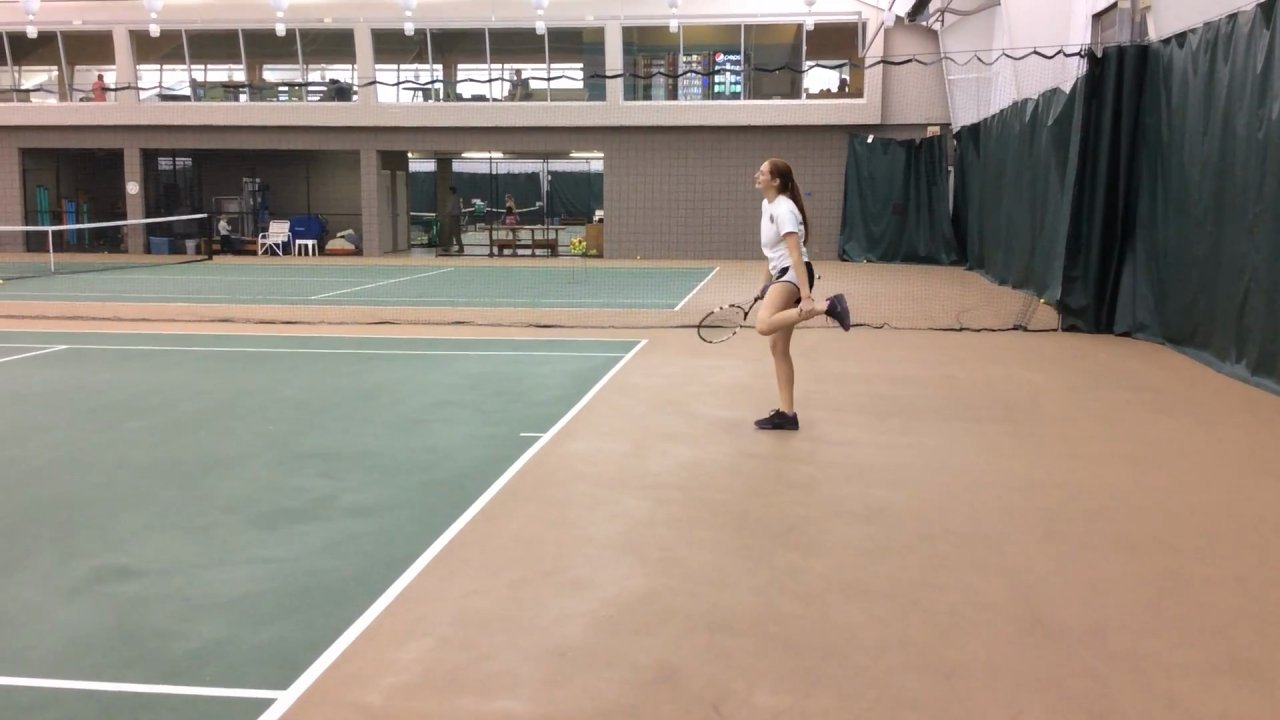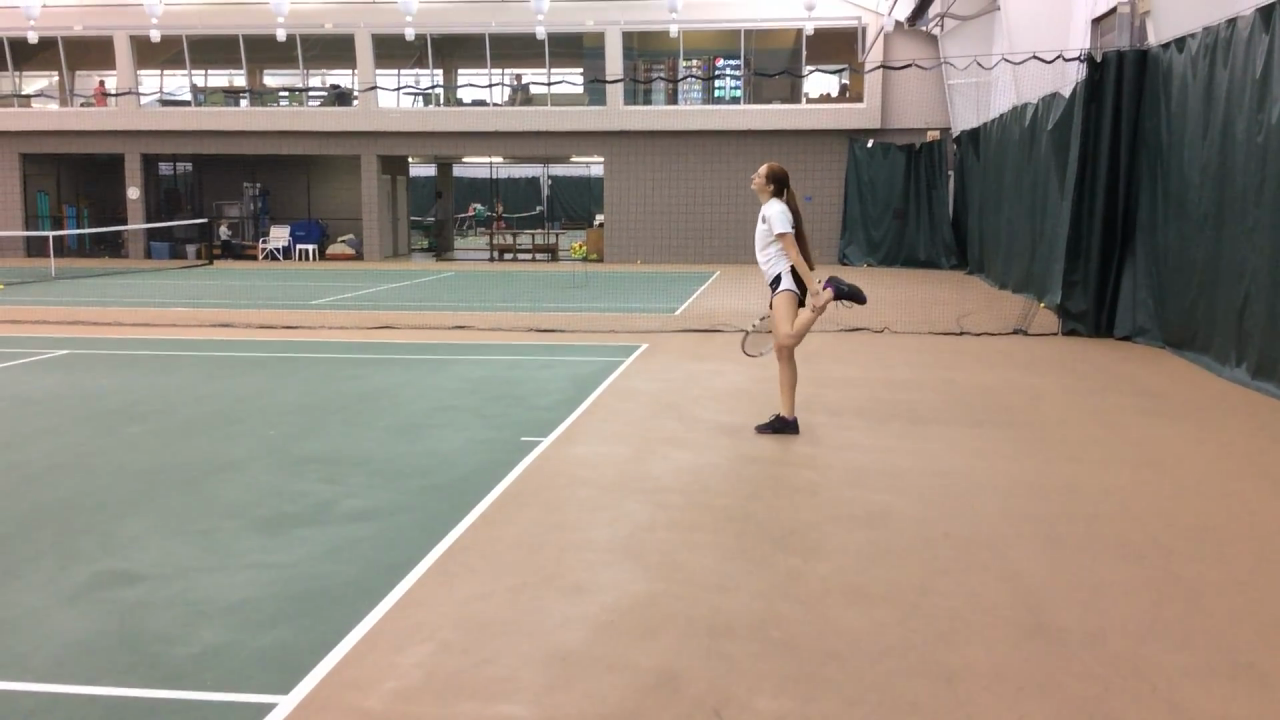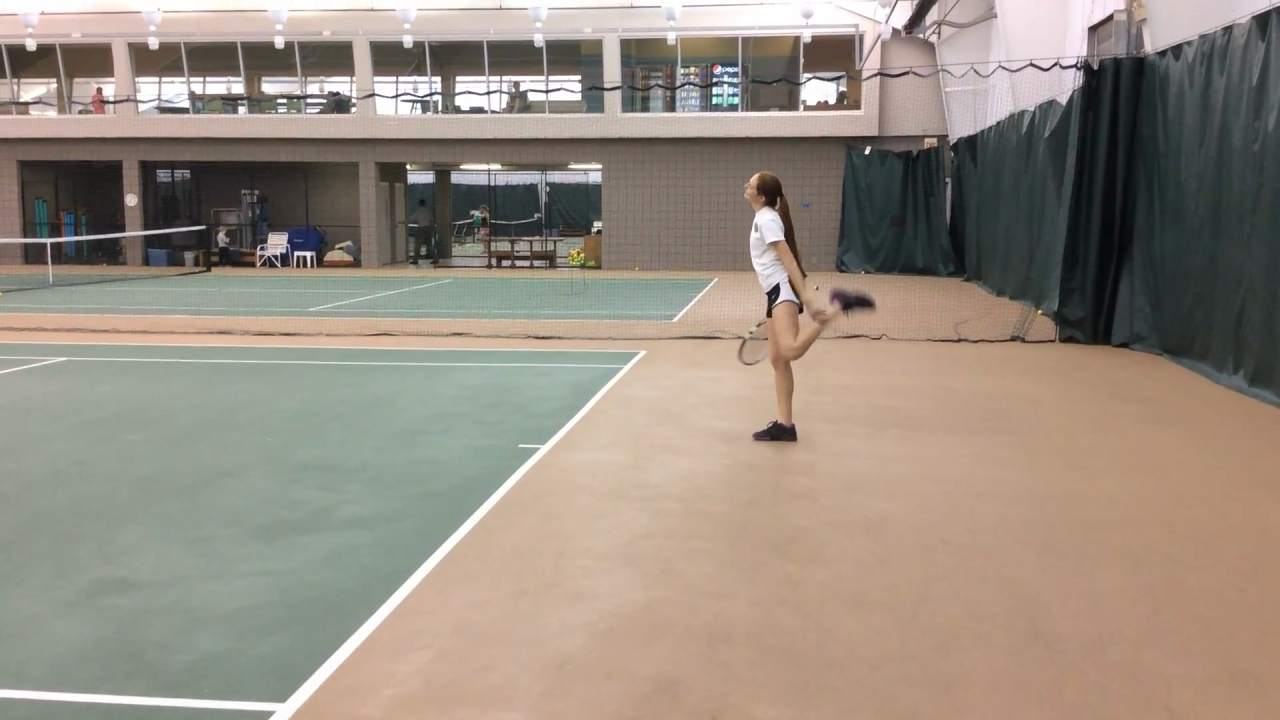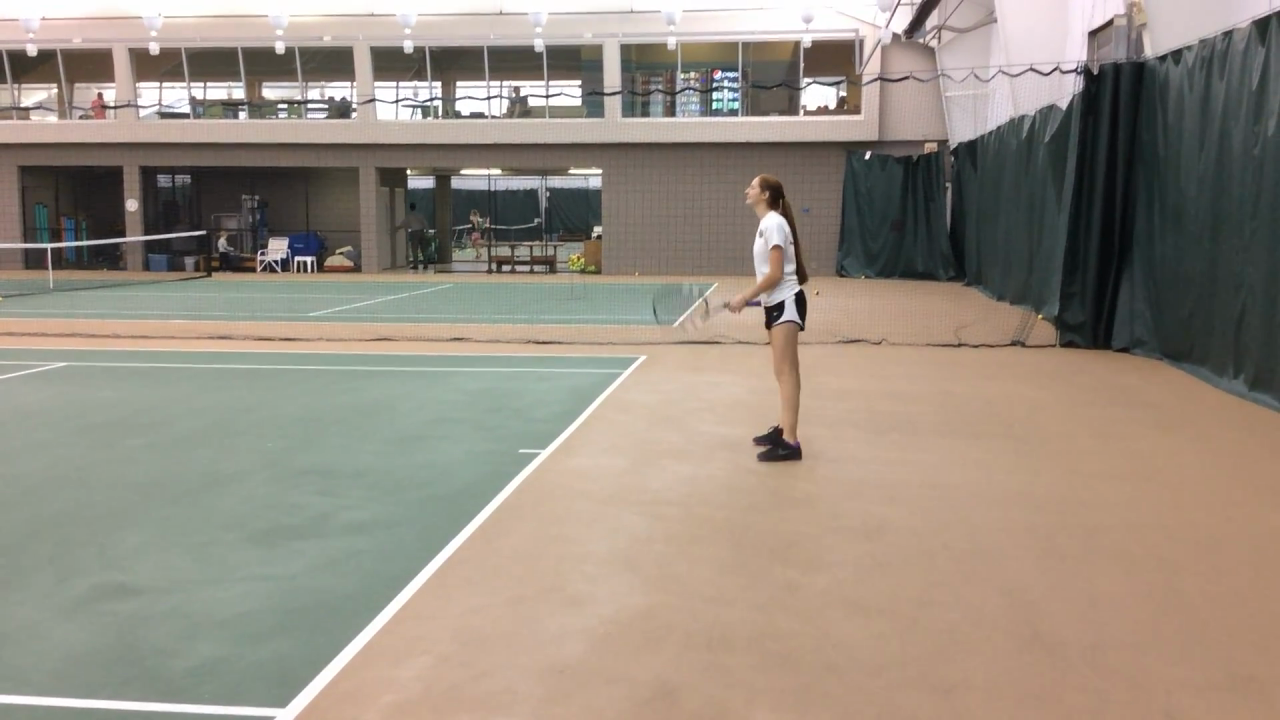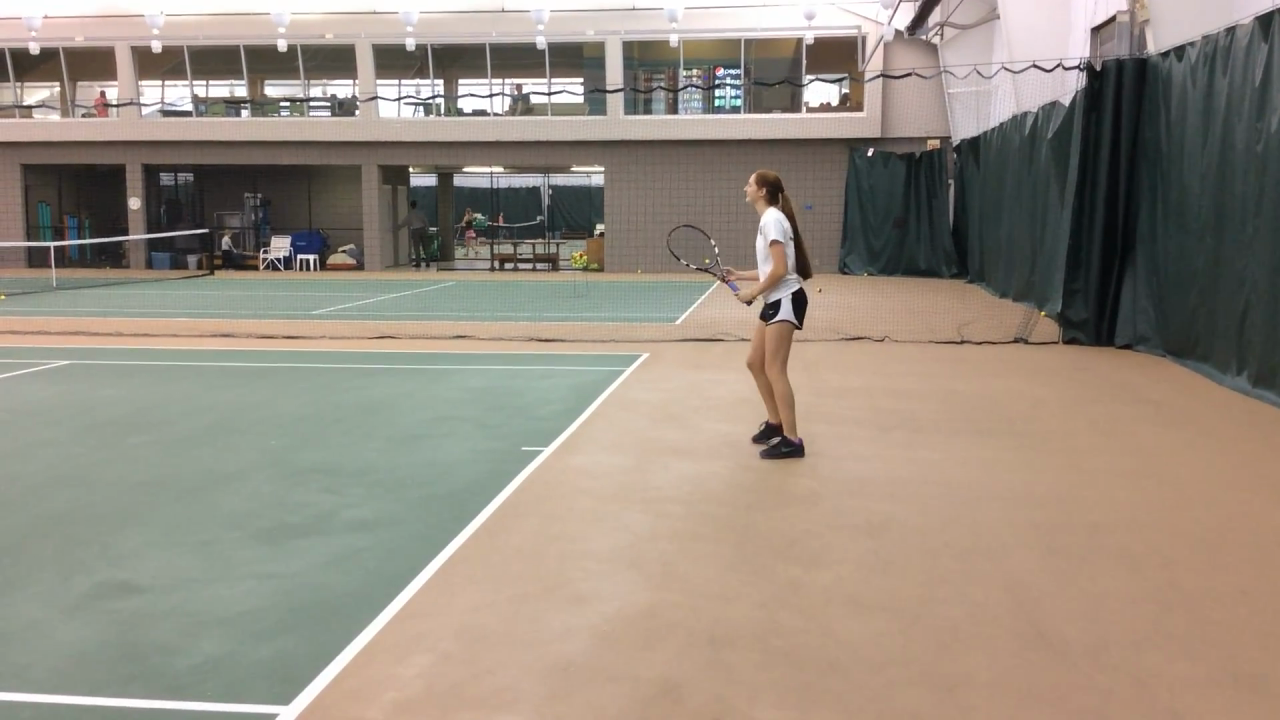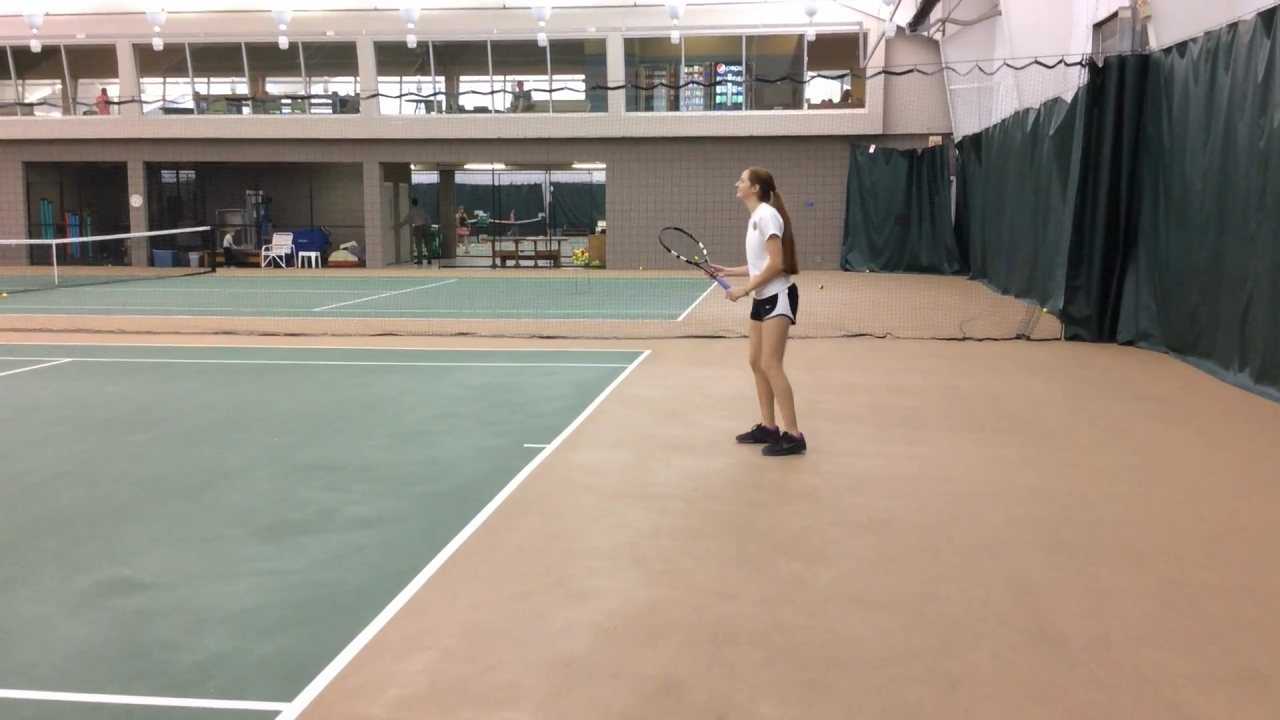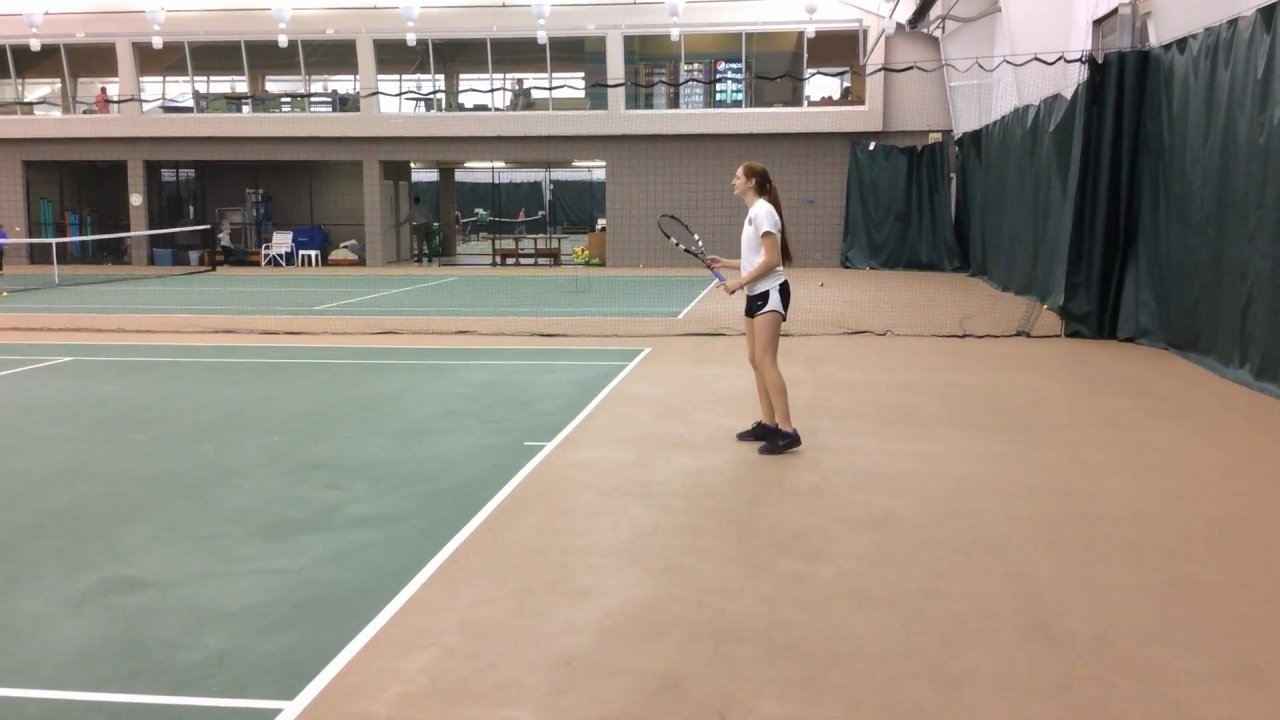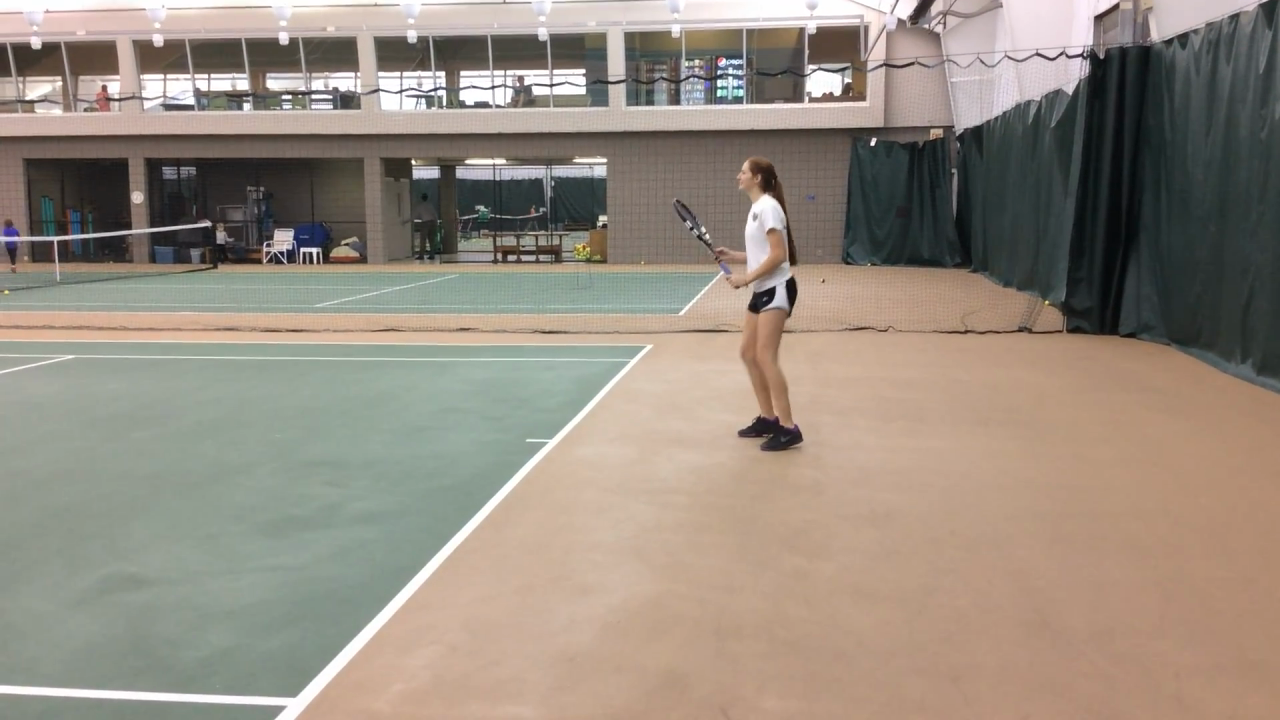
dt=0.4s
person 1, frame 1
left shoulder: (784, 209)
right shoulder: (767, 204)
left elbow: (796, 255)
left wrist: (806, 296)
right wrist: (767, 282)
left hip: (794, 274)
right hip: (783, 275)
left knee: (764, 324)
right knee: (778, 347)
left ankle: (826, 307)
right ankle: (786, 414)
person 1, frame 2
left shoulder: (775, 210)
right shoulder: (769, 208)
left elbow: (794, 254)
left wrist: (813, 290)
left hip: (786, 278)
right hip: (779, 281)
left knee: (788, 338)
right knee: (782, 352)
left ankle: (829, 291)
right ankle: (787, 418)
person 1, frame 3
left shoulder: (767, 219)
right shoulder: (763, 217)
left elbow: (789, 261)
left wrist: (807, 299)
left hip: (783, 289)
right hip: (775, 292)
left knee: (791, 350)
right knee: (778, 360)
left ankle: (835, 305)
right ankle: (784, 424)
person 1, frame 4
left shoulder: (773, 223)
right shoulder: (767, 223)
left elbow: (775, 274)
left wrist: (744, 298)
right wrist: (749, 298)
left hip: (786, 303)
right hip: (776, 303)
left knee: (784, 372)
right knee: (786, 371)
left ankle: (790, 442)
right ankle: (784, 430)
person 1, frame 5
left shoulder: (772, 219)
right shoulder: (769, 219)
left elbow: (780, 270)
left wrist: (752, 293)
right wrist: (740, 275)
left hip: (785, 301)
right hip: (774, 302)
left knee: (774, 371)
right knee: (754, 362)
left ankle: (792, 440)
right ankle: (775, 422)
person 1, frame 6
left shoulder: (767, 215)
right shoulder: (756, 217)
left elbow: (776, 264)
left wrist: (745, 289)
right wrist: (728, 271)
left hip: (778, 297)
right hip: (763, 299)
left knee: (770, 366)
right knee: (756, 362)
left ankle: (793, 436)
right ankle: (768, 427)
person 1, frame 7
left shoulder: (763, 211)
right shoulder: (753, 212)
left elbow: (771, 260)
left wrist: (739, 282)
right wrist: (725, 263)
left hip: (770, 293)
right hip: (756, 294)
left knee: (765, 362)
right knee: (756, 361)
left ankle: (787, 432)
right ankle: (768, 424)
person 1, frame 8
left shoulder: (768, 207)
right shoulder: (757, 208)
left elbow: (777, 256)
left wrist: (745, 278)
right wrist: (734, 255)
left hip: (777, 289)
right hip: (762, 291)
left knee: (765, 358)
right knee: (748, 354)
left ankle: (788, 428)
right ankle: (768, 418)
